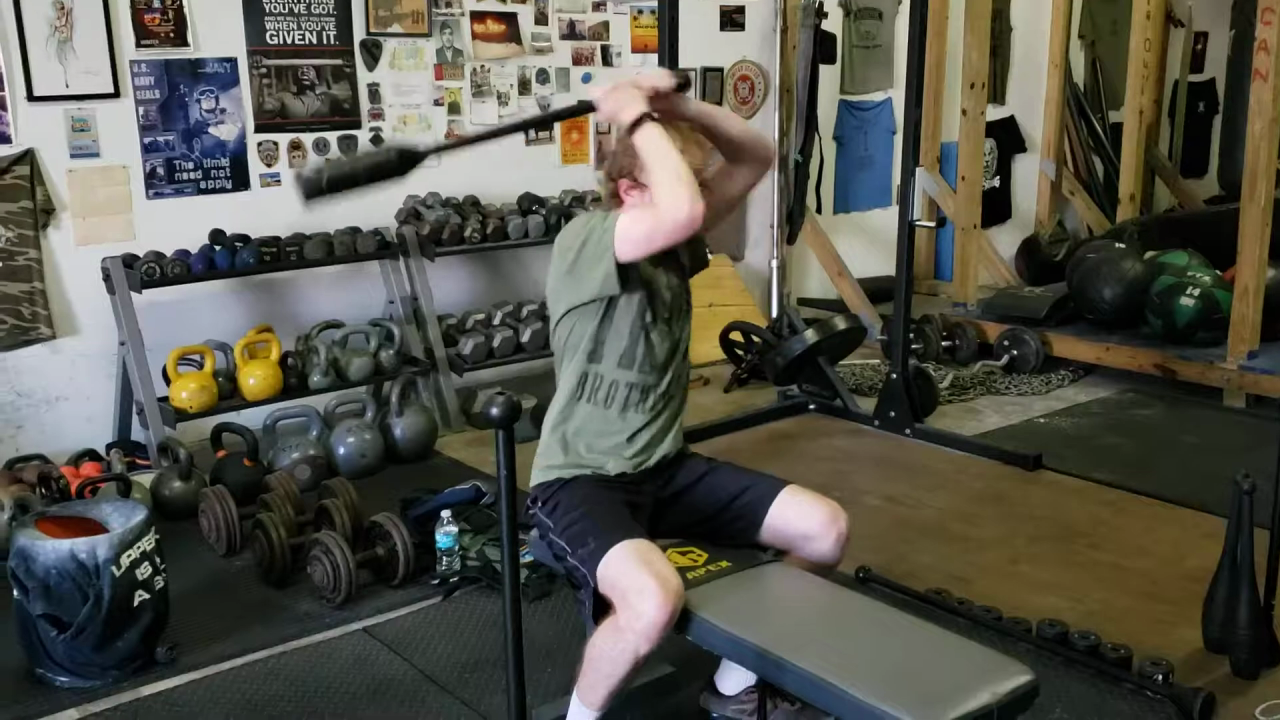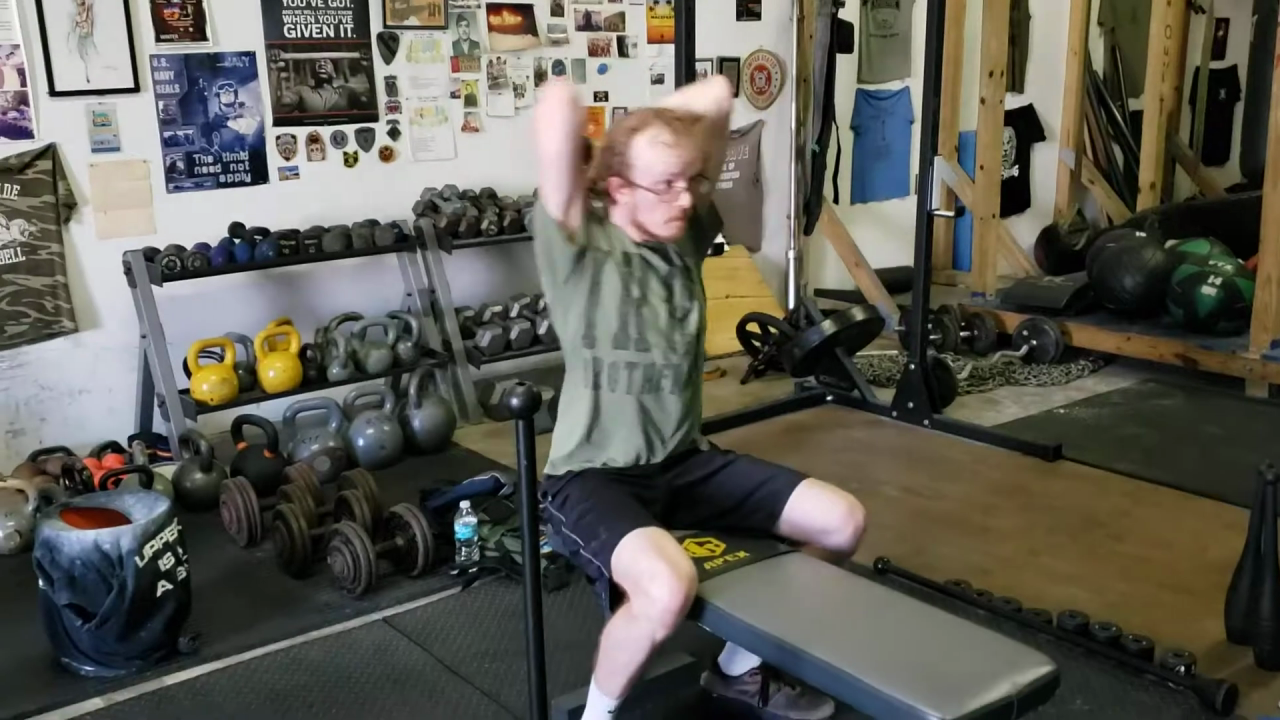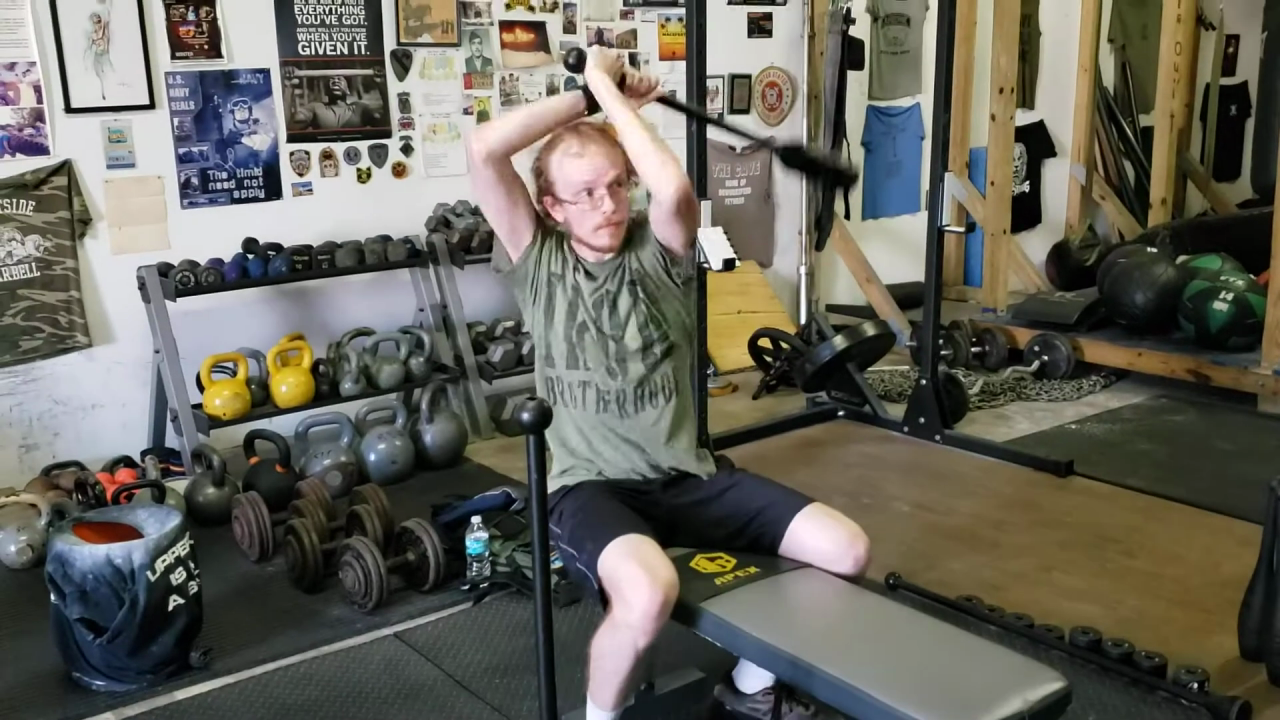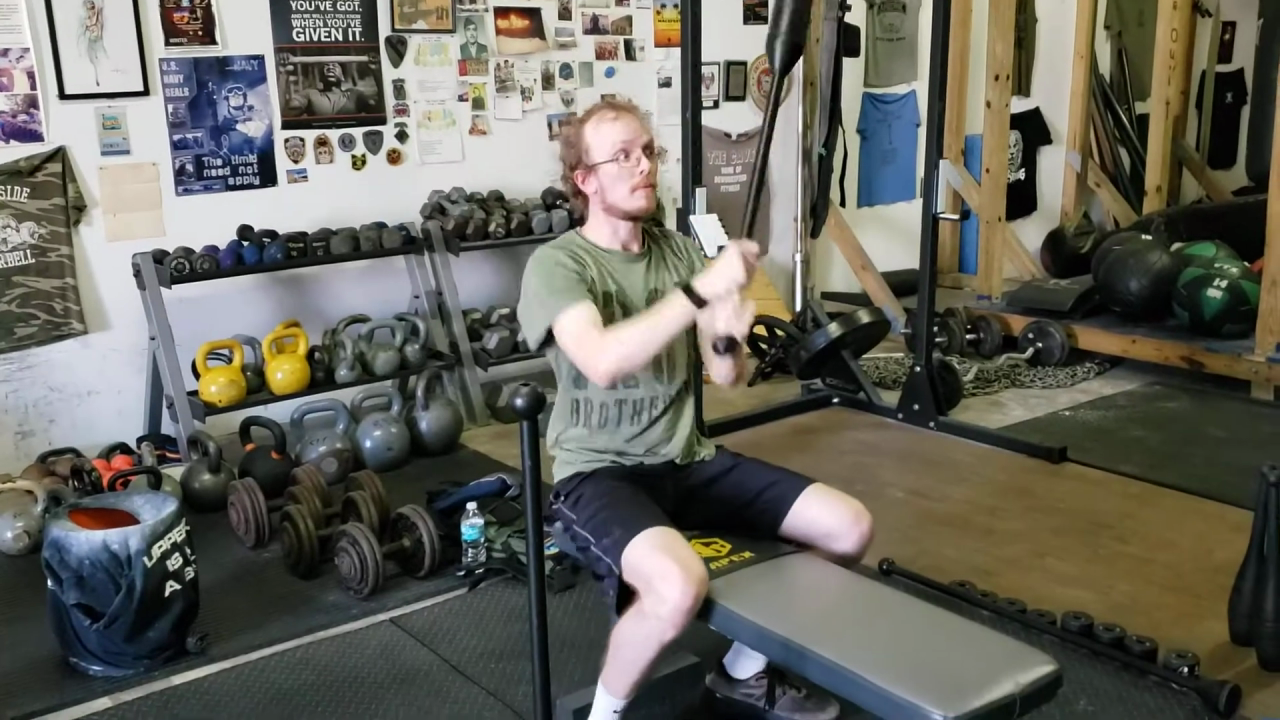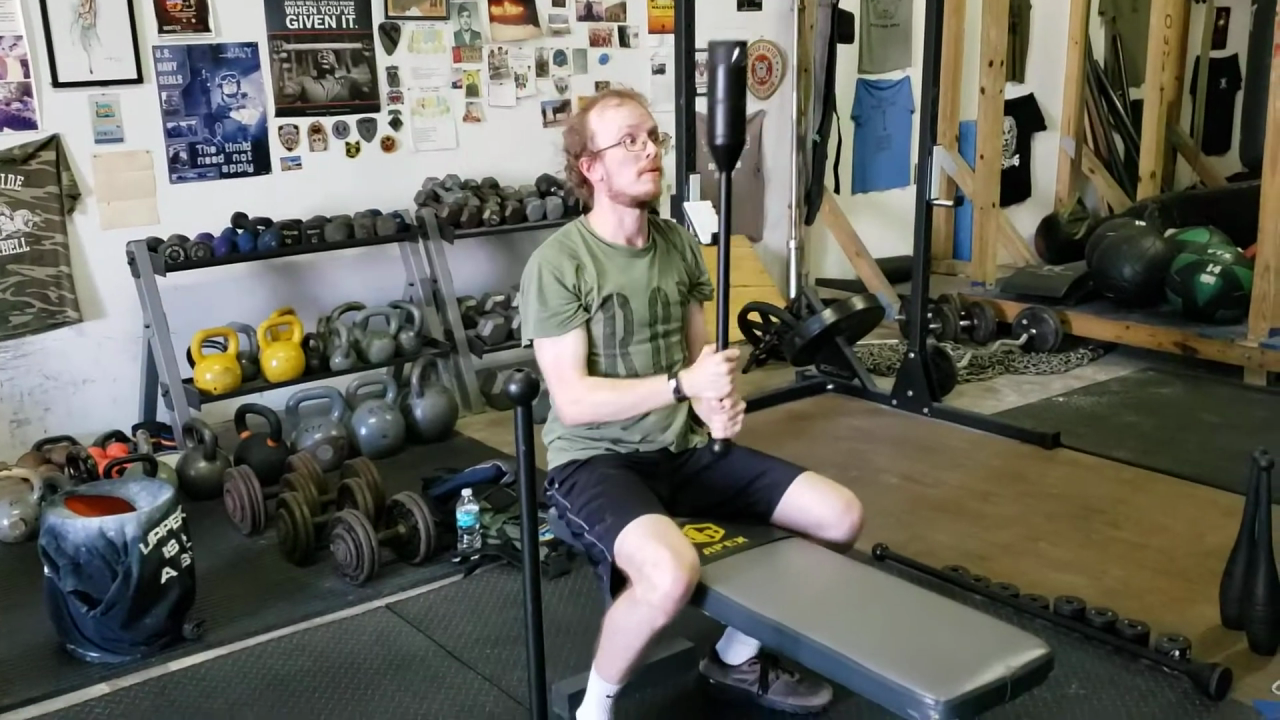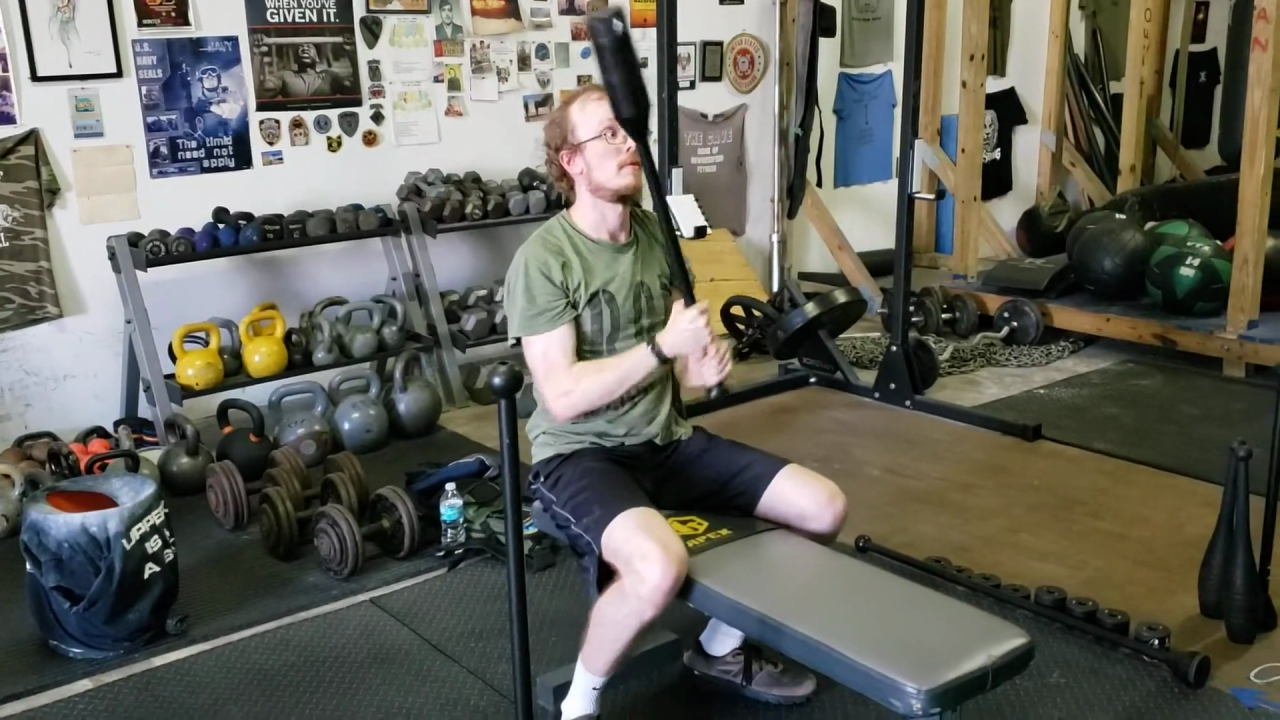
dt=0.3s
person 1, frame 1
left shoulder: (670, 239)
right shoulder: (586, 239)
left elbow: (758, 157)
right elbow: (683, 211)
left wrist: (677, 104)
right wrist: (644, 122)
left hip: (665, 467)
right hip: (580, 480)
left knee: (826, 528)
right knee: (653, 600)
person 1, frame 2
left shoulder: (687, 227)
right shoulder: (574, 239)
left elbow: (717, 95)
right elbow: (557, 102)
left wrist: (632, 125)
right wrist: (594, 146)
left hip: (684, 460)
right hip: (592, 474)
left knee: (842, 520)
right knee: (666, 587)
left ankle: (739, 666)
person 1, frame 3
left shoulder: (658, 243)
right shoulder: (537, 258)
left elbow: (676, 190)
right elbow: (483, 151)
left wrist: (609, 89)
right wrist: (583, 97)
left hip: (688, 475)
right hip: (592, 486)
left knee: (848, 551)
right knee: (646, 594)
person 1, frame 4
left shoulder: (677, 248)
right shoulder: (555, 264)
left elbow: (712, 367)
right elbow: (602, 361)
left wrist: (730, 324)
right wrist: (701, 294)
left hip: (687, 460)
right hip: (598, 474)
left knee: (850, 527)
right knee: (677, 586)
left ankle: (744, 670)
person 1, frame 5
left shoulder: (678, 243)
right shoulder: (557, 264)
right elbow: (574, 401)
left wrist: (712, 399)
right wrist: (683, 384)
left hip: (681, 448)
right hip: (594, 460)
left knee: (840, 515)
right knee: (669, 574)
left ankle: (737, 656)
person 1, frame 6
left shoulder: (657, 234)
right shoulder: (543, 259)
right elbow: (563, 397)
left wrist: (701, 362)
right wrist: (662, 346)
left hip: (663, 440)
right hip: (577, 455)
left knee: (823, 507)
right knee: (657, 566)
left ankle: (720, 648)
